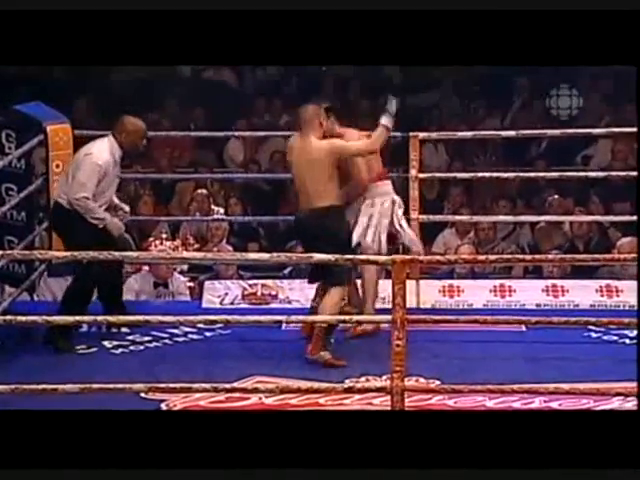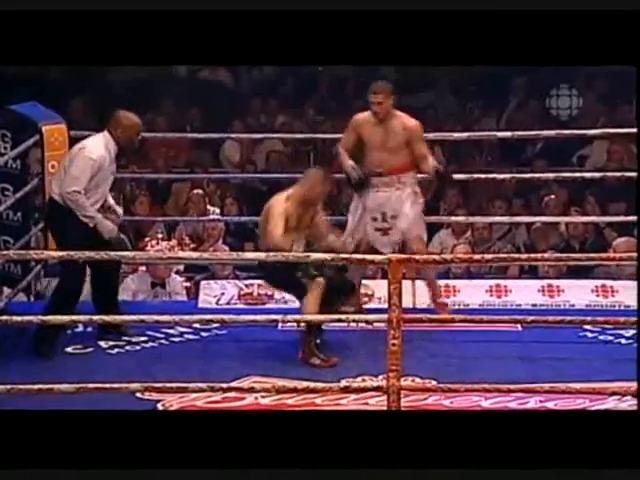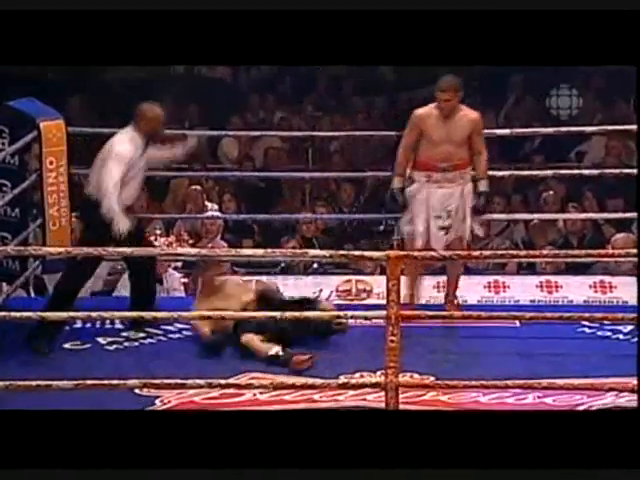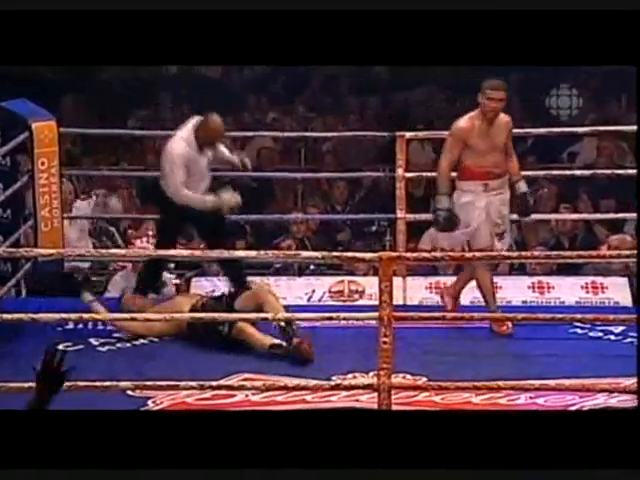
dt=0.4s
person 1, frame 1
left shoulder: (350, 139)
right shoulder: (342, 141)
left elbow: (362, 179)
left hip: (377, 197)
right hip: (367, 199)
left knee: (367, 256)
left ankle: (369, 317)
person 1, frame 2
left shoulder: (410, 126)
right shoulder: (359, 122)
left elbow: (424, 156)
right elbow: (342, 149)
left wrist: (435, 169)
right wrist: (351, 170)
left hip: (402, 188)
right hip: (372, 189)
left knee: (416, 246)
right knee: (358, 244)
left ankle: (437, 297)
person 1, frame 3
left shoulder: (472, 119)
right shoulder: (421, 116)
left elbow: (480, 153)
right elbow: (404, 149)
left wrist: (483, 188)
right wrist: (397, 183)
left hip: (458, 184)
right hip: (426, 184)
left knee: (456, 245)
right knee: (418, 244)
left ankle: (451, 298)
right ankle: (411, 297)
person 1, frame 4
left shoulder: (505, 122)
right shoulder: (463, 127)
right elbow: (445, 165)
left wrist: (521, 187)
right wrist: (442, 202)
left hip: (500, 190)
right hip: (473, 193)
left knee: (484, 251)
right knee: (481, 253)
left ankle: (452, 292)
right ankle: (495, 315)
person 2, frame 1
left shoulder: (111, 152)
right shoulder: (98, 157)
right elbow: (79, 198)
left wrist: (115, 204)
right wrist: (108, 221)
left hip: (85, 214)
right hip: (70, 215)
left knee: (112, 260)
right knee: (90, 271)
left ankle: (116, 315)
right ankle: (59, 331)
person 2, frame 2
left shoulder: (107, 150)
right shoulder: (92, 153)
right elbow: (70, 192)
left wrist: (110, 205)
right wrist: (99, 222)
left hip: (84, 214)
right hip: (65, 214)
left knee: (109, 263)
right knee: (73, 275)
left ankle: (109, 323)
right ankle: (46, 336)
person 2, frame 3
left shoulder: (137, 144)
right shoulder: (122, 149)
left elbow: (148, 157)
right elbow: (107, 187)
left wrist: (183, 149)
right wrist: (118, 219)
left hip: (119, 211)
right hip: (99, 210)
left knee: (144, 260)
right knee: (81, 270)
left ankle: (142, 313)
right ankle: (45, 331)
person 2, frame 4
left shoulder: (200, 125)
right shoulder: (177, 150)
left elbow: (214, 150)
right elbow: (177, 193)
left wrist: (233, 159)
right wrist: (216, 201)
left hip: (200, 200)
right hip: (177, 203)
left knee: (222, 243)
right knee: (163, 252)
left ankle: (241, 290)
person 3, frame 1
left shoulder: (294, 145)
right shoulder: (329, 147)
right elbow: (373, 145)
right wrist: (388, 115)
left hip: (305, 222)
right hip: (327, 220)
left knee: (328, 275)
right knee: (339, 283)
left ankle: (317, 323)
right ankle: (317, 345)
person 3, frame 2
left shoulder: (312, 205)
right shoulder: (280, 204)
left elbow: (323, 234)
right elbow: (276, 240)
right wrist: (297, 250)
right hip: (275, 263)
left knee: (343, 288)
right knee: (316, 284)
left ankle: (311, 329)
right ankle: (308, 348)
person 3, frame 3
left shoulder: (227, 281)
right shoulder: (202, 306)
left elbow: (265, 289)
right elbow: (204, 334)
left knee: (325, 308)
right knee: (247, 338)
right ankle: (281, 356)
person 3, frame 4
left shoulder: (162, 302)
right shoulder: (147, 318)
right elbow: (119, 321)
right wrist: (91, 302)
left hip: (218, 303)
right hip: (201, 319)
left knee: (261, 291)
right knee: (241, 327)
left ankle: (288, 332)
right ankle: (288, 349)
